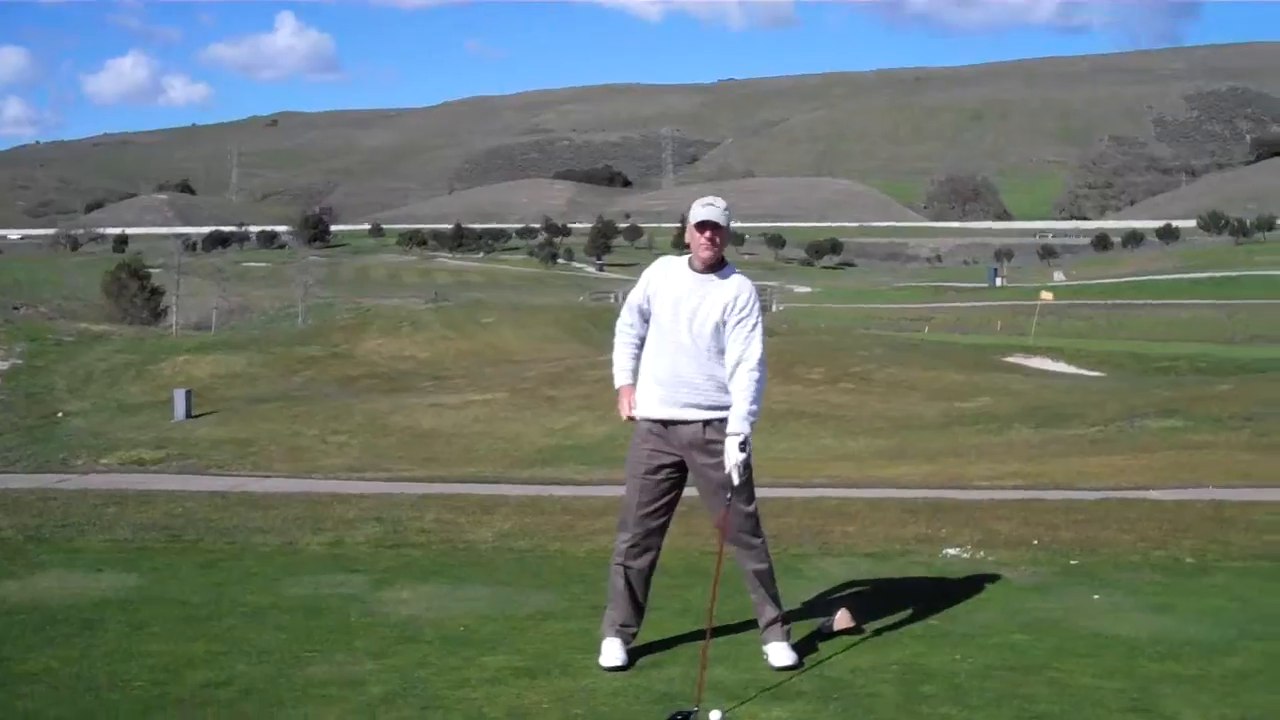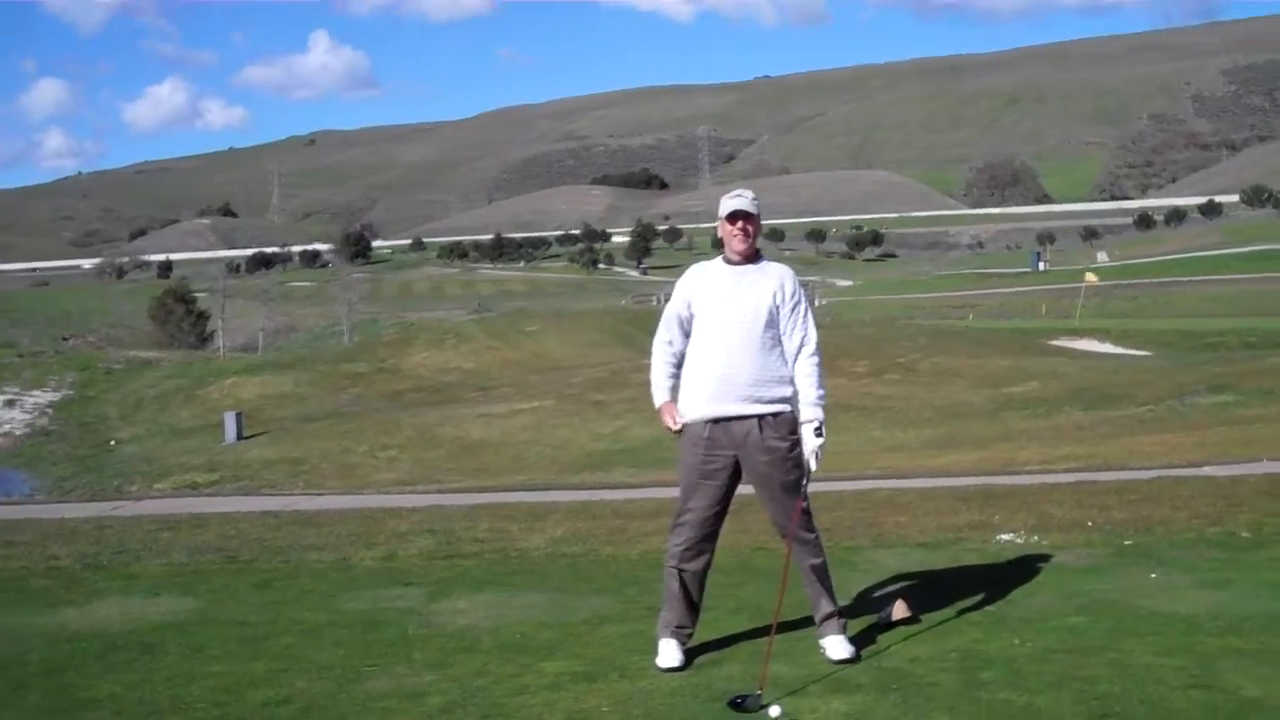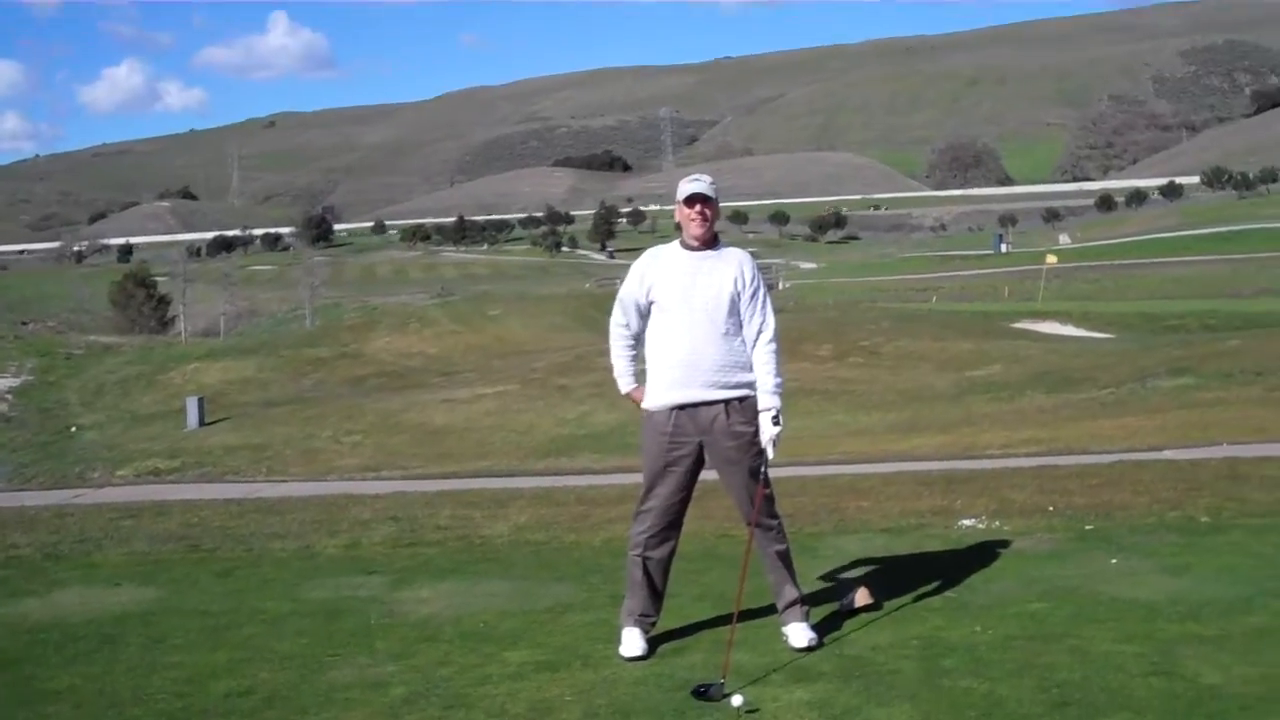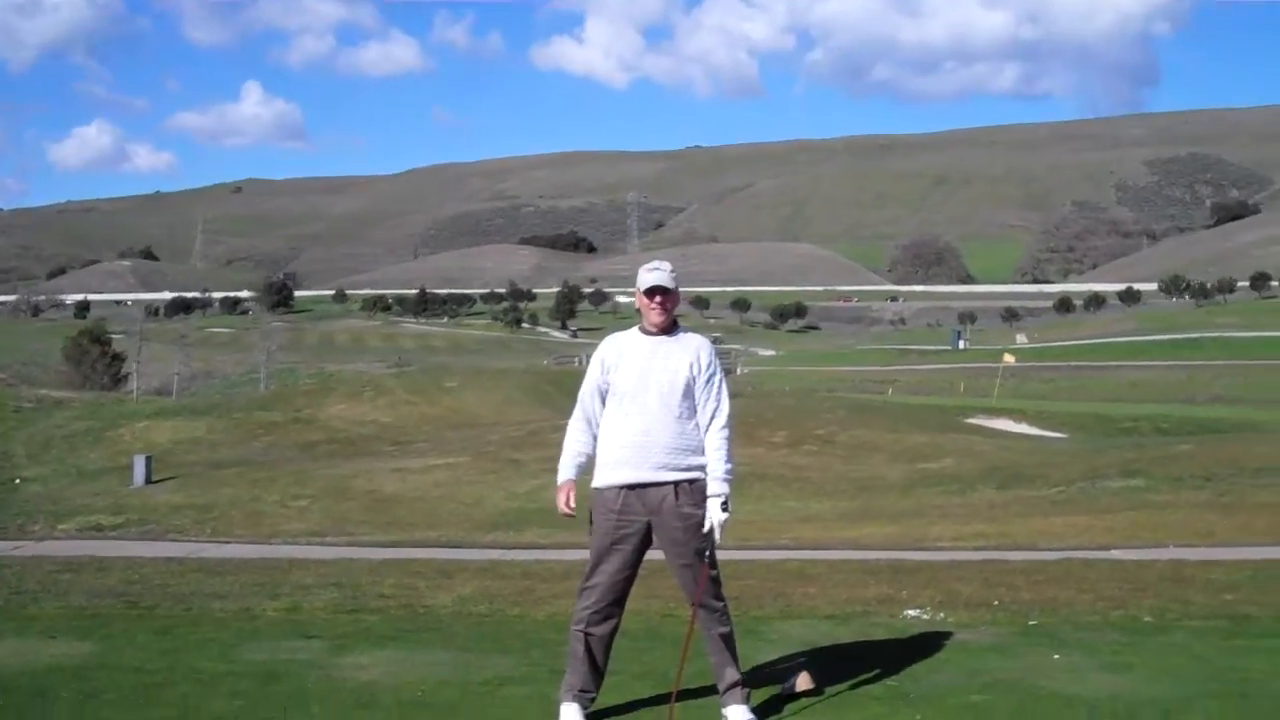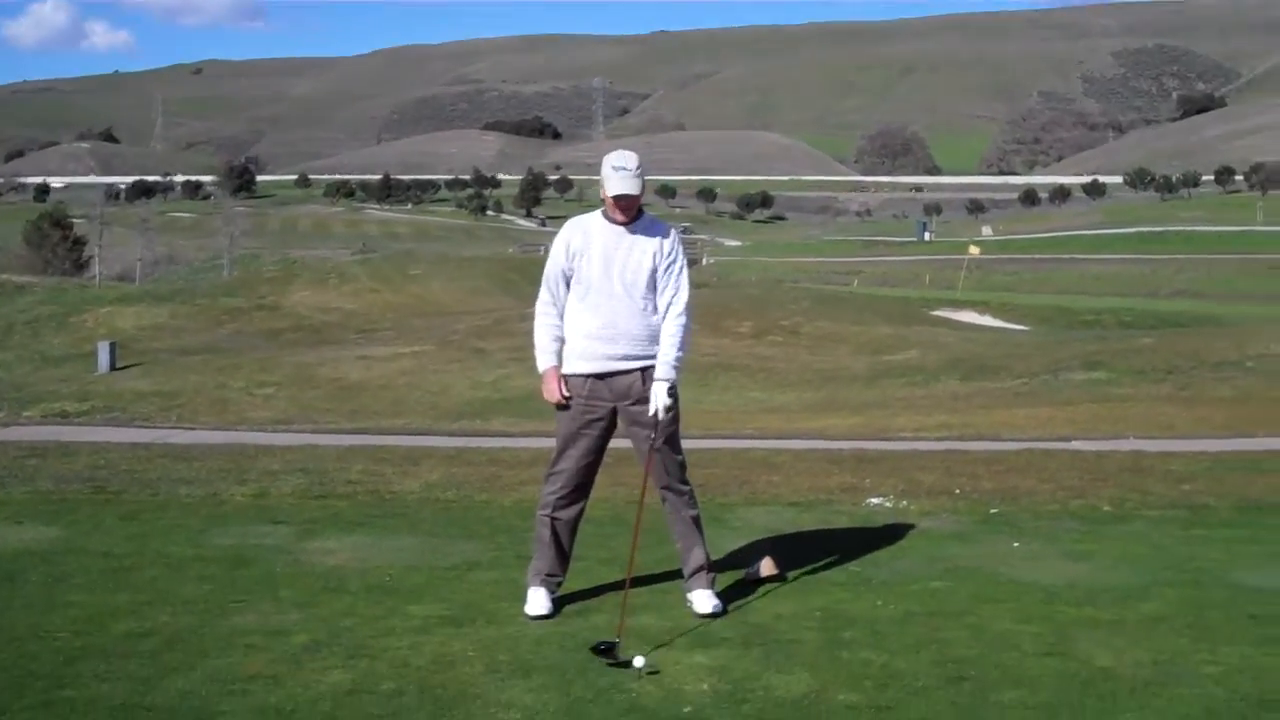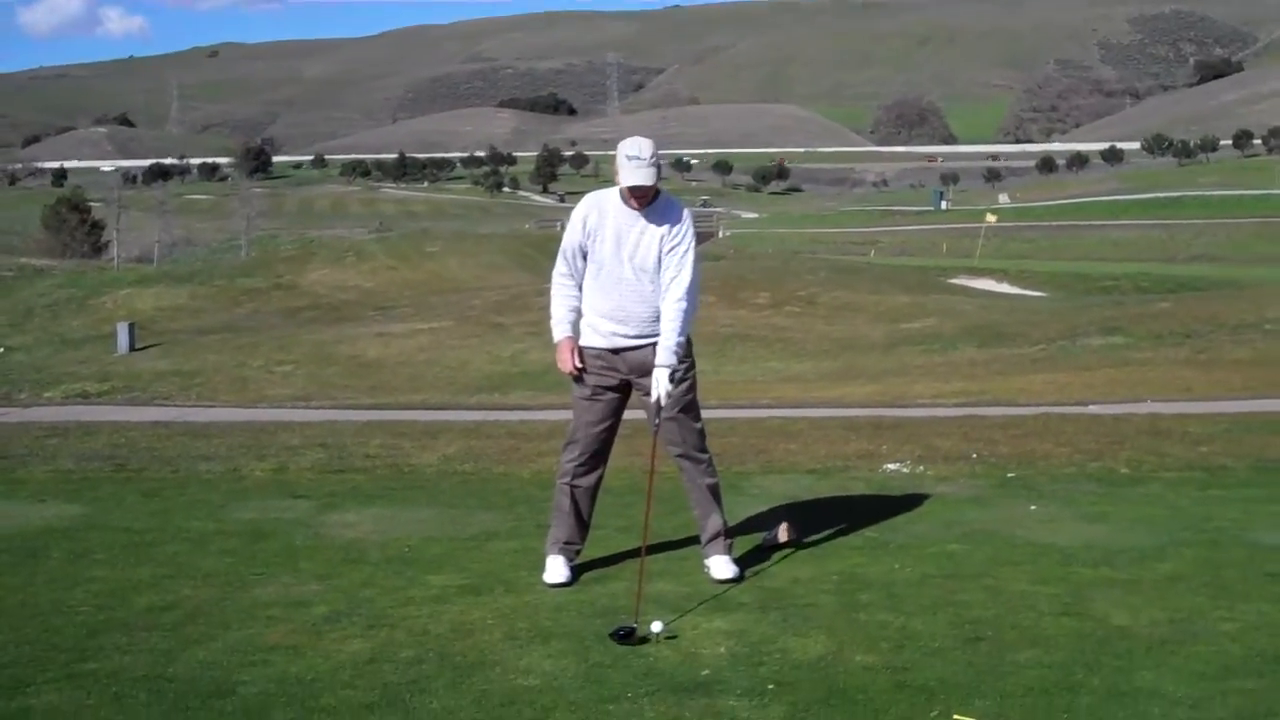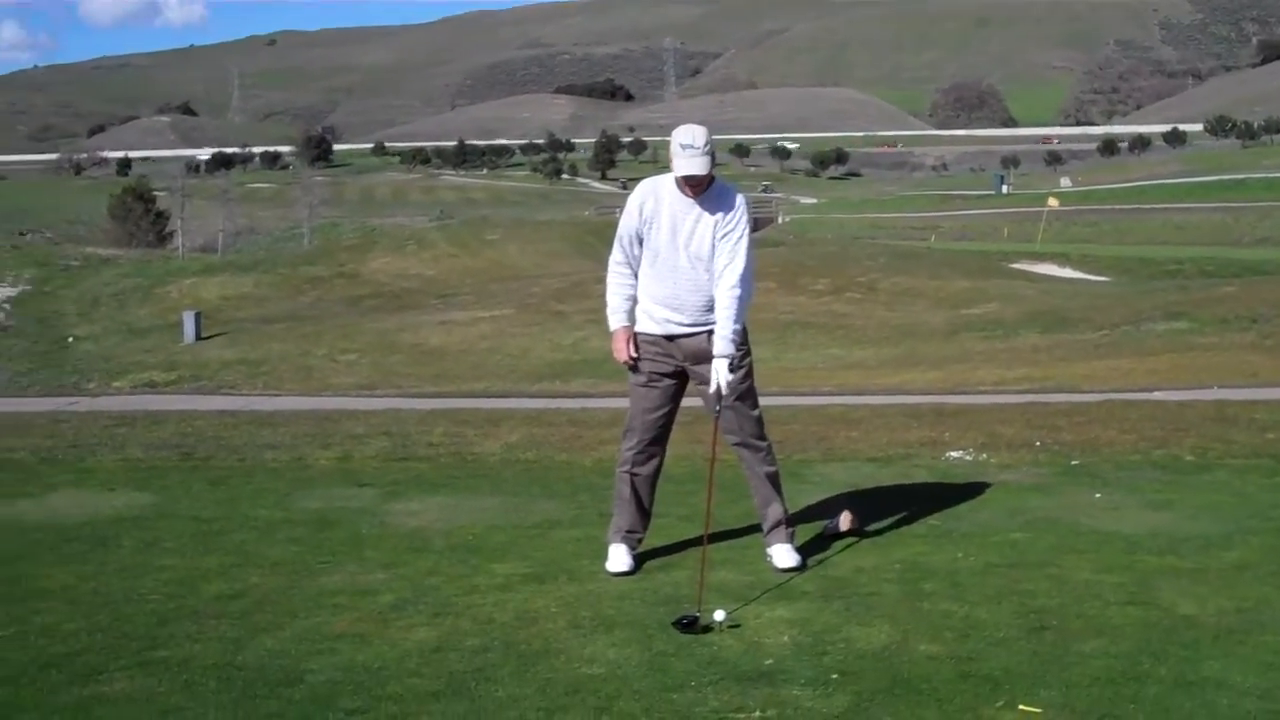
dt=0.4s
person 1, frame 1
left shoulder: (740, 290)
right shoulder: (660, 272)
left elbow: (748, 366)
right elbow: (629, 326)
left wrist: (739, 430)
right wrist: (624, 382)
left hip: (715, 428)
right hip: (654, 425)
left knee: (743, 531)
right knee: (636, 531)
left ankle: (774, 631)
right ankle: (617, 632)
person 1, frame 2
left shoulder: (781, 279)
right shoulder: (696, 278)
left elbow: (804, 352)
right elbow: (668, 342)
left wrist: (812, 415)
right wrist: (663, 398)
left hip: (772, 423)
right hip: (704, 425)
left knee: (798, 527)
right knee: (691, 532)
left ankle: (830, 625)
right ankle: (673, 633)
person 1, frame 3
left shoulder: (741, 264)
right shoulder: (652, 264)
left elbow: (762, 339)
right elbow: (623, 326)
left wrist: (769, 404)
right wrist: (627, 384)
left hip: (734, 409)
right hip: (668, 411)
left knee: (762, 514)
right knee: (654, 521)
left ankle: (793, 614)
right ankle: (636, 622)
person 1, frame 4
left shoulder: (698, 350)
right shoulder: (612, 349)
left elbow: (716, 426)
right elbow: (585, 418)
left wrist: (718, 492)
right wrist: (567, 476)
left hip: (683, 492)
right hip: (617, 492)
left knee: (707, 597)
right knee: (599, 599)
person 1, frame 5
left shoulder: (663, 237)
right shoulder: (574, 233)
left elbow: (675, 311)
right elbow: (549, 304)
left wrist: (664, 376)
right wrist: (548, 364)
left hip: (646, 377)
right hip: (584, 378)
left knee: (672, 480)
right knee: (565, 482)
left ankle: (699, 580)
right ankle: (542, 582)
person 1, frame 6
left shoulder: (676, 218)
right shoulder: (590, 209)
left elbow: (678, 293)
right elbow: (566, 276)
left wrist: (665, 362)
right wrist: (564, 333)
left hip: (661, 350)
right hip: (600, 350)
left knee: (691, 449)
right knee: (581, 452)
left ankle: (716, 547)
right ankle: (560, 550)
person 1, frame 7
left shoulder: (731, 204)
right shoulder: (646, 195)
left elbow: (732, 281)
right elbow: (623, 263)
left wrist: (723, 352)
right wrist: (620, 322)
left hip: (715, 338)
right hip: (655, 338)
left knee: (749, 436)
right knee: (640, 440)
left ankle: (779, 535)
right ankle: (623, 539)
